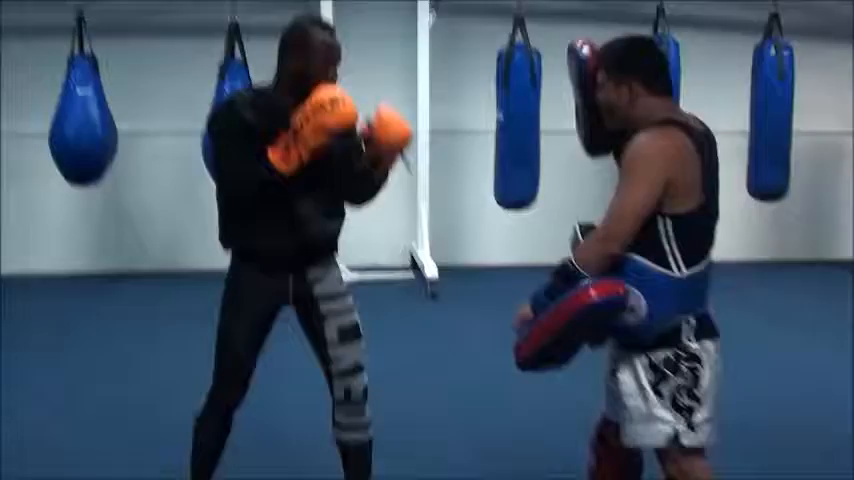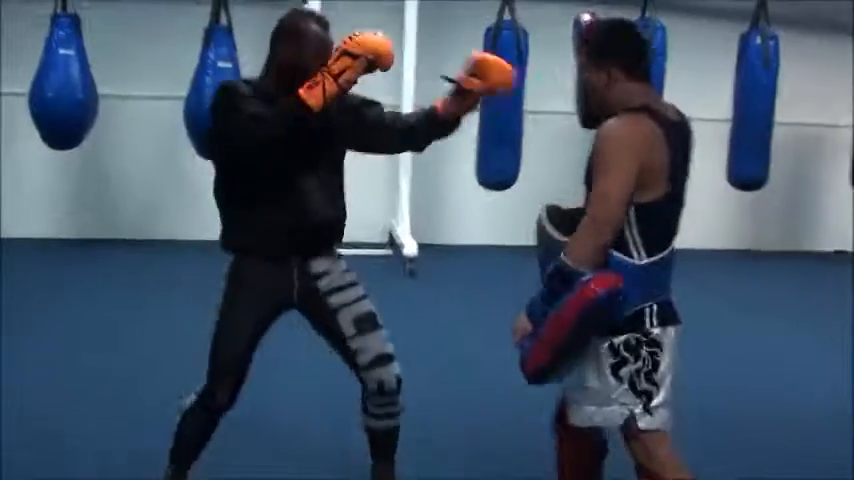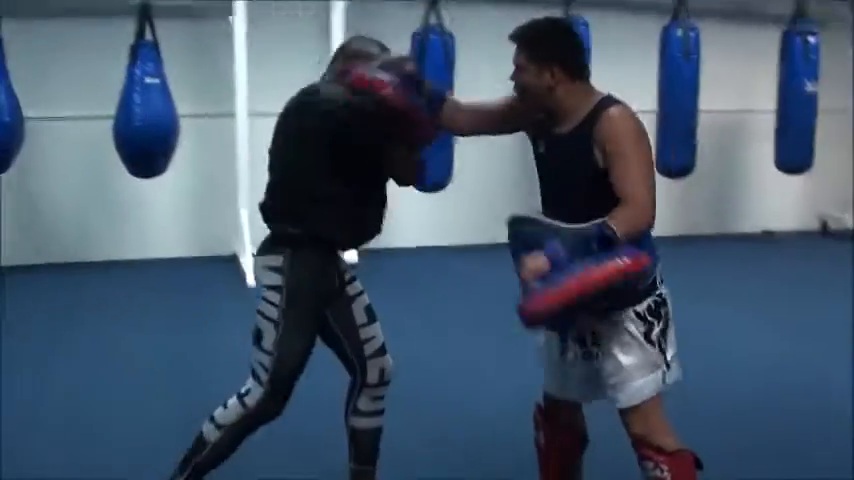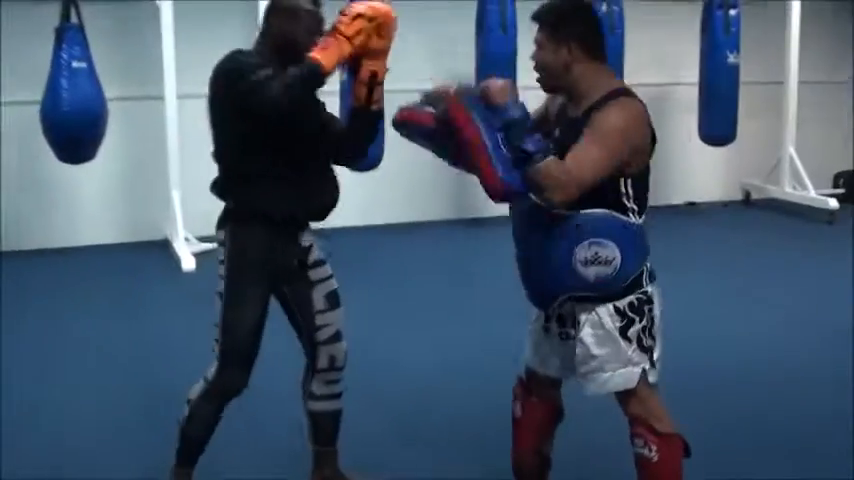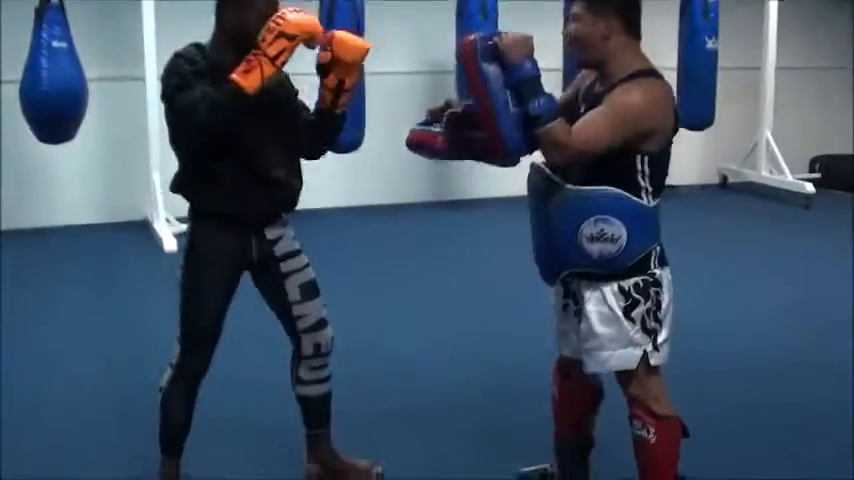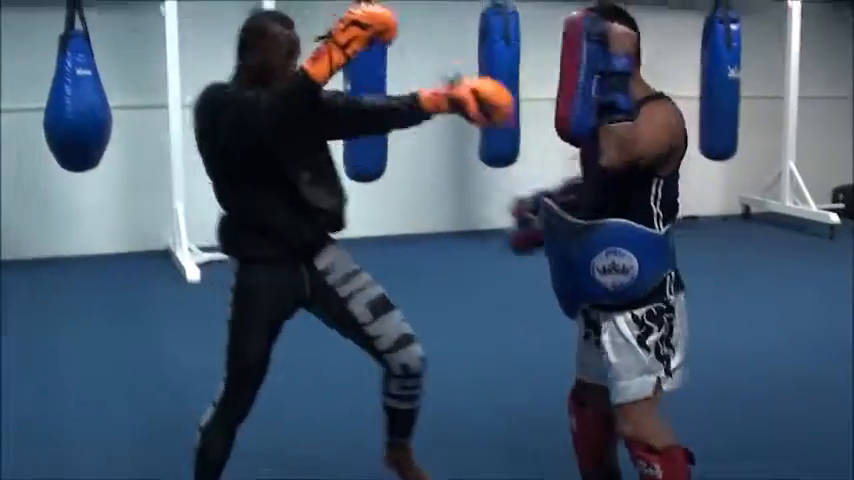
dt=0.3s
person 1, frame 1
right shoulder: (238, 112)
left elbow: (356, 192)
right elbow: (235, 191)
left wrist: (380, 161)
left hip: (316, 267)
right hip: (255, 269)
left knee: (351, 385)
right knee: (226, 391)
person 1, frame 2
left shoulder: (339, 103)
right shoulder: (235, 101)
left elbow: (404, 133)
right elbow: (263, 135)
left wrist: (462, 98)
right wrist: (329, 82)
left hip: (317, 264)
right hip: (259, 267)
left knee: (384, 376)
right knee: (220, 391)
person 1, frame 3
left shoulder: (330, 108)
right shoulder: (324, 102)
left elbow: (369, 171)
left hip: (324, 260)
right hip: (295, 261)
left knee: (374, 370)
right knee: (266, 395)
person 1, frame 4
left shoulder: (293, 81)
right shoulder: (238, 71)
left elbow: (348, 149)
right elbow: (279, 101)
left wrist: (370, 82)
right wrist: (340, 44)
left hip: (296, 236)
right hip: (250, 235)
left knee: (328, 355)
right knee: (230, 371)
person 1, frame 5
left shoulder: (272, 77)
right shoulder: (189, 67)
left elbow: (312, 143)
right elbow: (200, 127)
left wrist: (336, 85)
right wrist: (261, 63)
left hip: (271, 228)
right hip: (215, 231)
left knee: (314, 338)
right knee: (193, 357)
person 1, frame 6
left shoulder: (304, 102)
right shoulder: (218, 106)
left elbow: (377, 112)
right elbow: (264, 121)
left wrist: (448, 97)
right wrist: (334, 53)
left hip: (321, 258)
right hip: (264, 273)
left knee: (406, 358)
right knee: (237, 396)
person 2, frame 1
left shoulder: (654, 145)
right shoulder: (688, 131)
left elbow: (608, 242)
left wrist: (543, 300)
left hip: (668, 337)
right knee: (612, 440)
person 2, frame 2
left shoulder: (622, 132)
right shoulder: (667, 118)
left elbow: (594, 236)
left wrist: (537, 309)
left hip: (631, 319)
right hip: (618, 309)
left knee: (646, 443)
right knee: (575, 421)
person 2, frame 3
left shoulder: (614, 122)
right shoulder: (536, 112)
left elbow: (637, 216)
right elbow: (462, 119)
left hip: (627, 301)
left knee: (645, 425)
right knee: (557, 410)
person 2, frame 4
left shoulder: (621, 116)
right shoulder: (561, 105)
left elbow: (558, 187)
right elbow: (496, 149)
left wrist: (510, 117)
right wrist: (456, 109)
left hip: (613, 291)
right hip: (562, 283)
left knee: (638, 401)
right knee: (535, 385)
person 2, frame 5
left shoulder: (646, 94)
right shoulder: (591, 80)
left elbow: (564, 147)
right elbow: (553, 128)
left wrist: (523, 72)
left hip: (627, 267)
right hip: (585, 262)
left knee: (641, 384)
right knee: (573, 372)
person 2, frame 6
left shoulder: (660, 114)
right shoulder: (606, 104)
left elbow: (618, 156)
left wrist: (614, 71)
right wrist: (545, 203)
left hip: (641, 296)
right hip: (602, 291)
left knee: (636, 418)
right knee: (588, 399)
